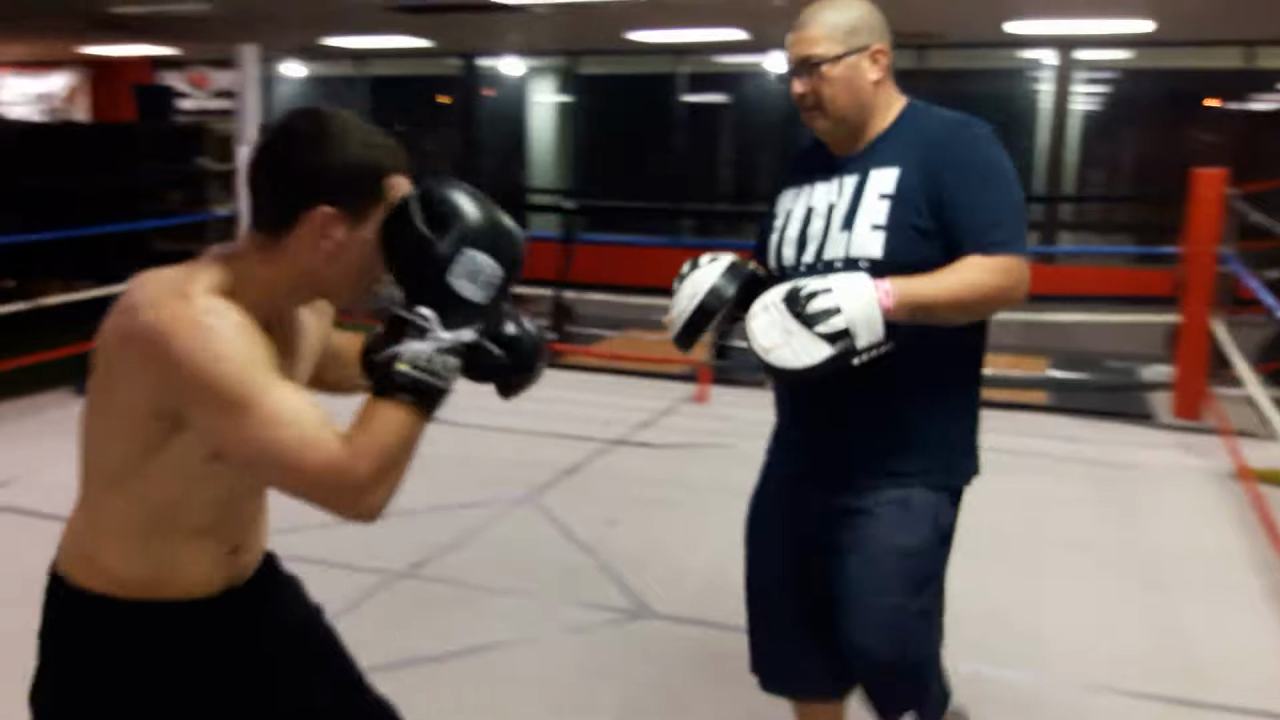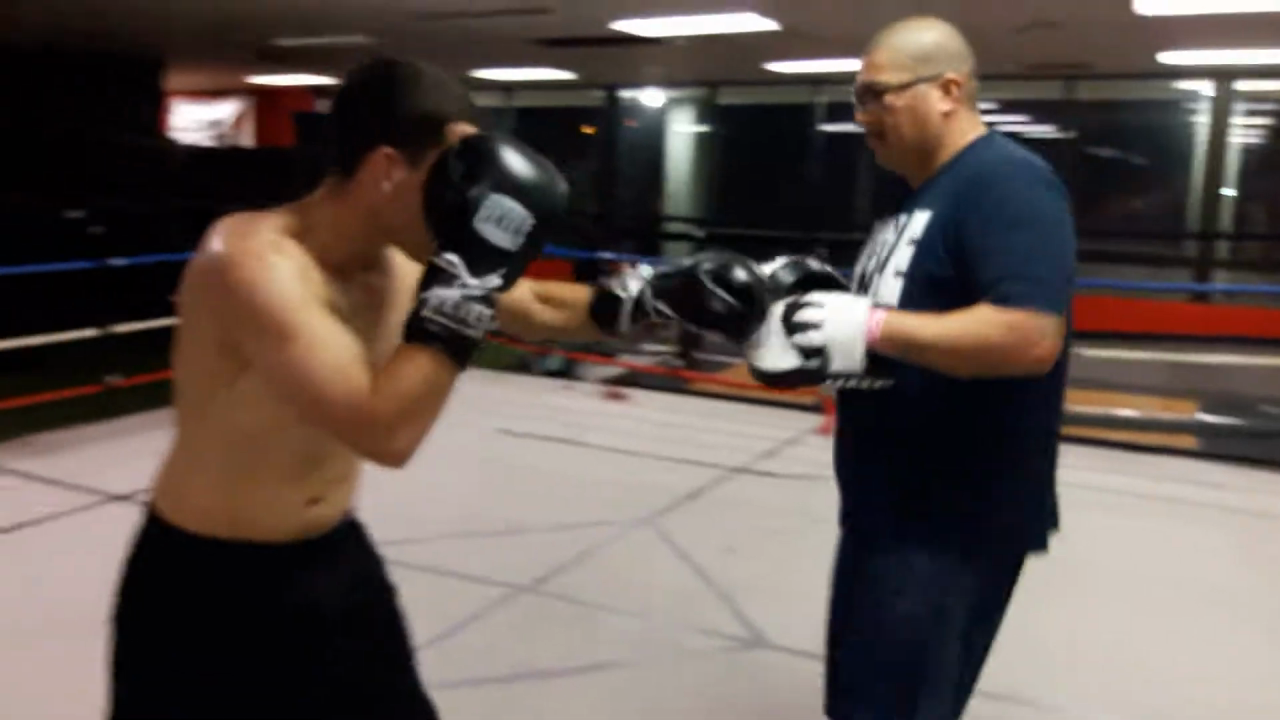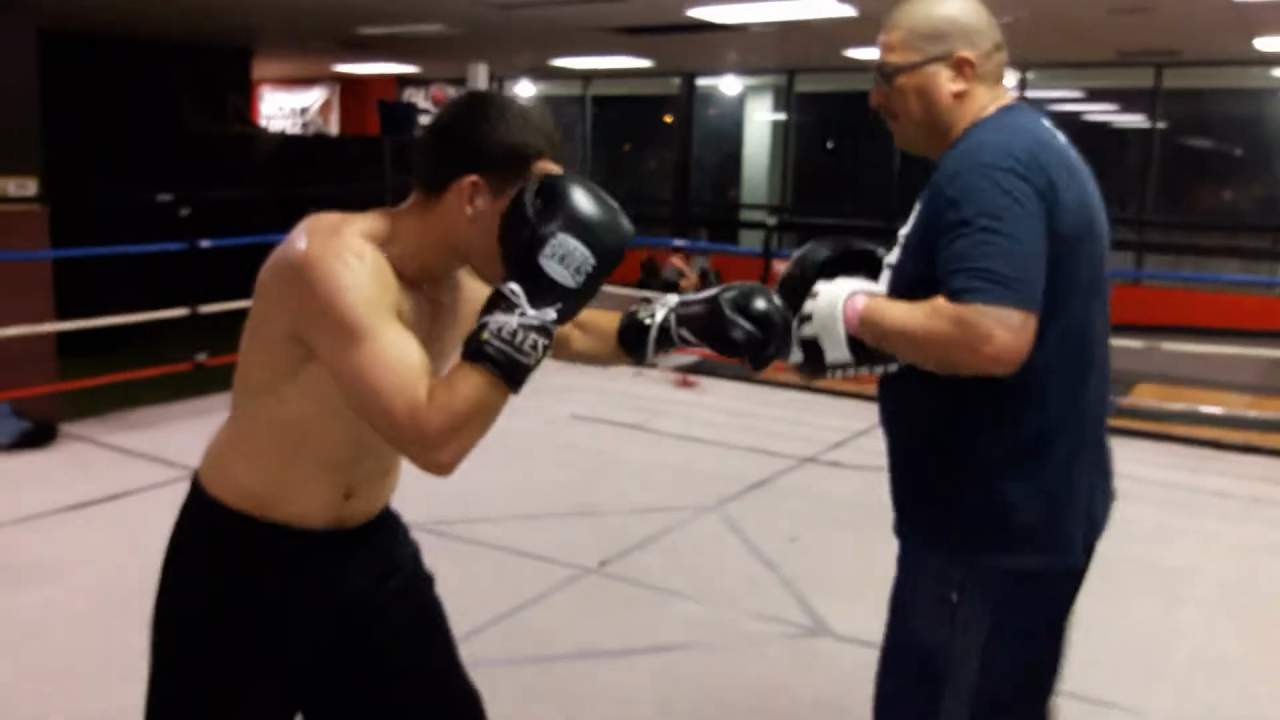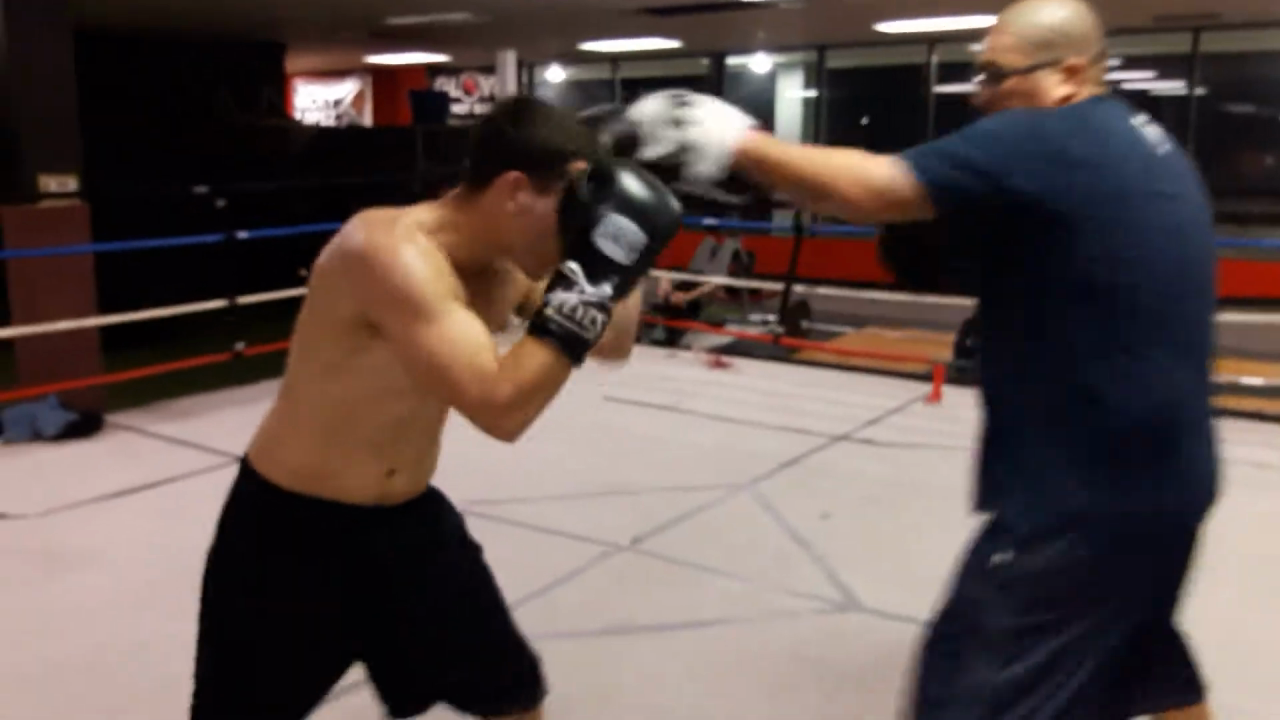
dt=0.3s
person 1, frame 1
left shoulder: (952, 146)
right shoulder: (807, 165)
left elbow: (1007, 276)
left wrist: (882, 299)
right wrist: (732, 282)
left hip: (907, 458)
right hip: (805, 449)
left knee: (886, 637)
right knee: (789, 612)
person 1, frame 2
left shoulder: (1003, 183)
right shoulder: (936, 188)
left elbow: (1027, 340)
left wrist: (871, 330)
right wrist: (829, 305)
left hip: (959, 514)
right hip: (902, 500)
person 1, frame 3
left shoulder: (985, 166)
right shoulder: (1026, 145)
left elbow: (989, 337)
left wrist: (857, 314)
right wrist: (883, 282)
left hip: (998, 510)
right hip: (1026, 494)
person 1, frame 4
left shoulder: (1047, 145)
right shoulder: (1149, 149)
left elbow: (871, 190)
left wrist: (733, 144)
right wrist: (967, 253)
left hip: (1084, 488)
right hip: (1164, 474)
right knee: (1138, 659)
person 2, frame 1
left shoulder: (295, 305)
right shoulder: (183, 324)
left elbow: (328, 364)
right elbow: (357, 486)
left wrist: (450, 335)
right wrist: (441, 314)
left hip: (245, 599)
person 2, frame 2
left shoulder: (401, 256)
right shoulder: (251, 259)
left elbow: (534, 312)
right elbow: (385, 434)
left wrist: (662, 291)
right wrist: (473, 270)
left hip: (331, 557)
right hip: (209, 583)
person 2, frame 3
left shoulder: (469, 275)
right shoulder: (331, 260)
left elbow: (575, 336)
right elbow: (434, 440)
left wrist: (690, 319)
right wrist: (534, 297)
left hip: (365, 545)
right hip: (245, 559)
person 2, frame 4
left shoulder: (498, 258)
right shoulder: (388, 251)
left elbow: (611, 344)
right elbow: (503, 411)
left wrist: (611, 267)
right wrist: (595, 274)
left hip: (406, 519)
right hip: (289, 531)
